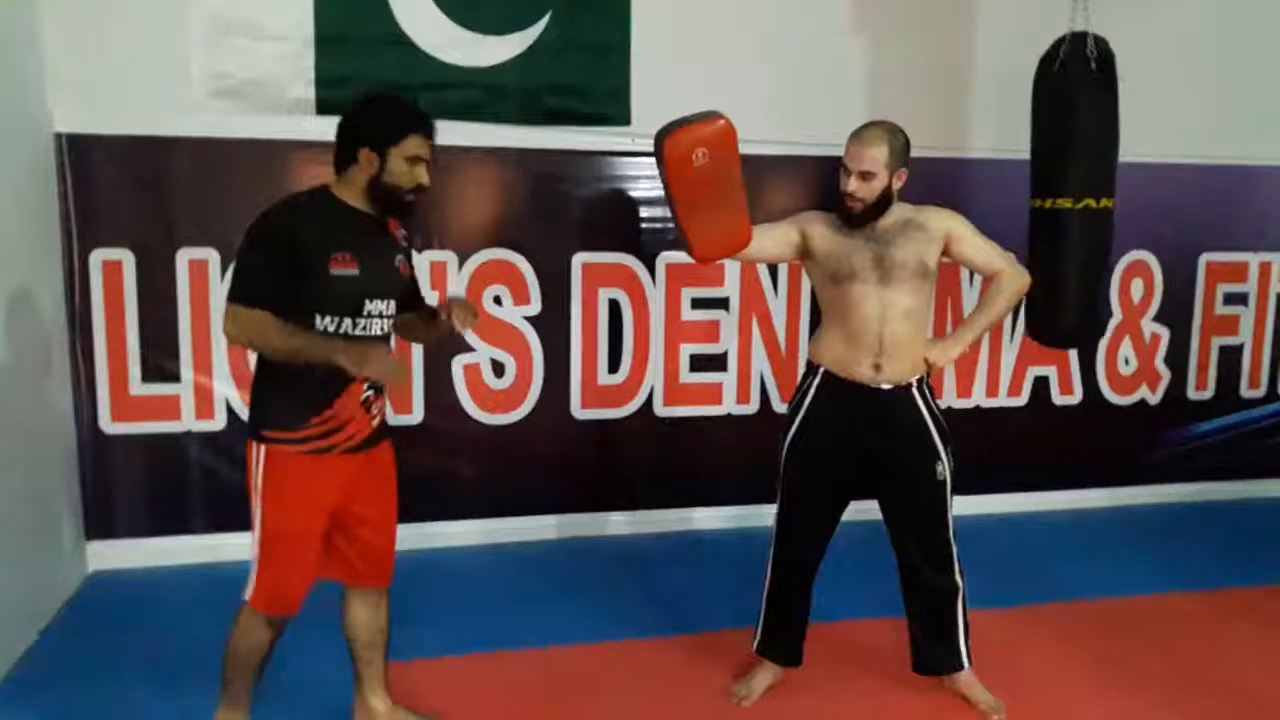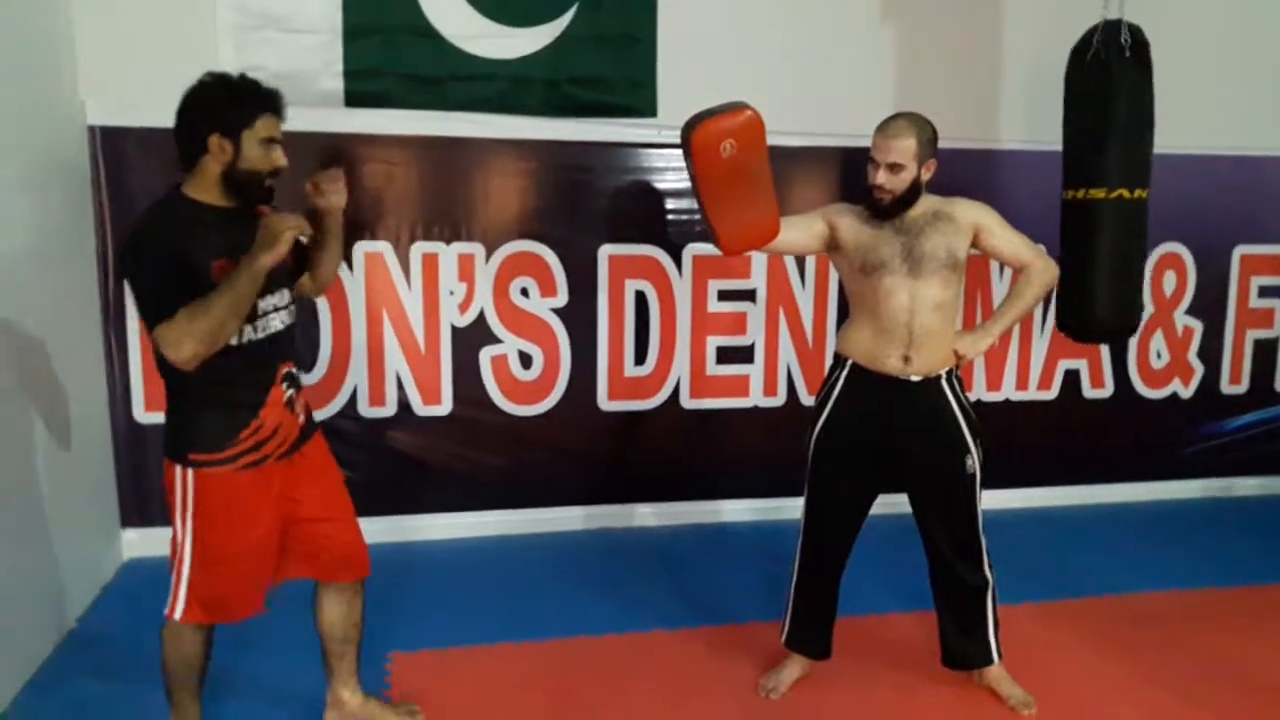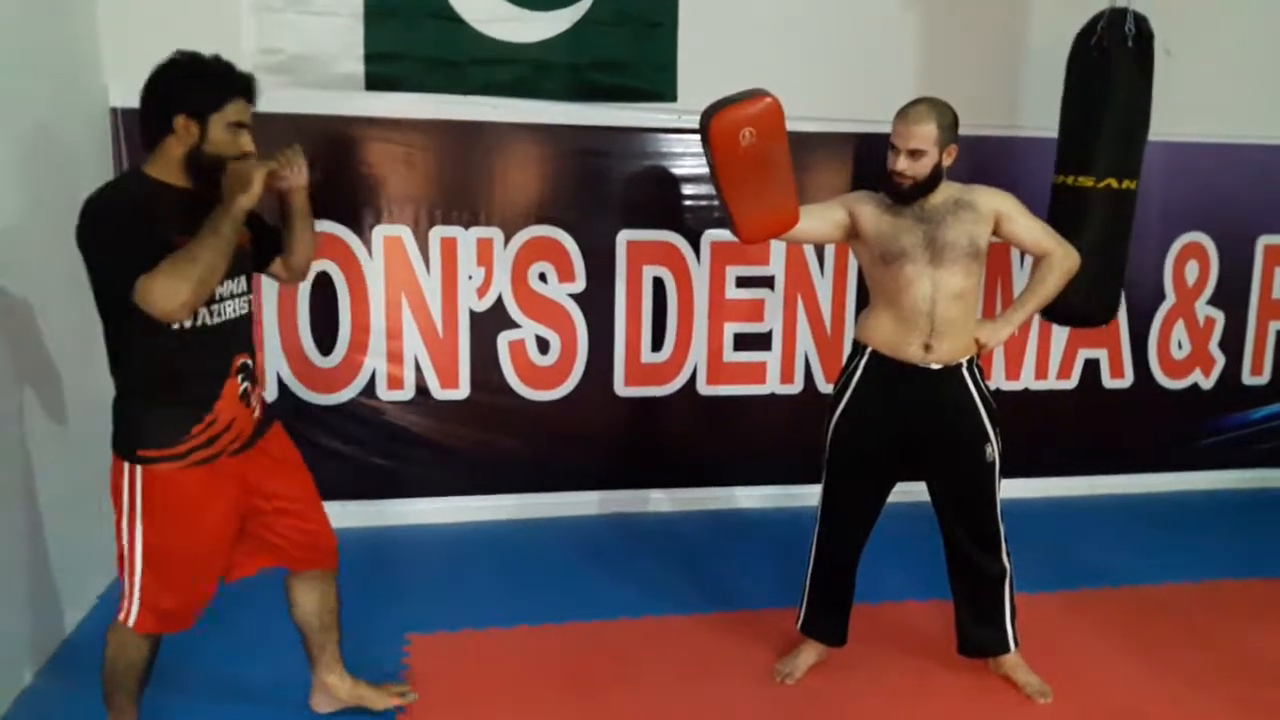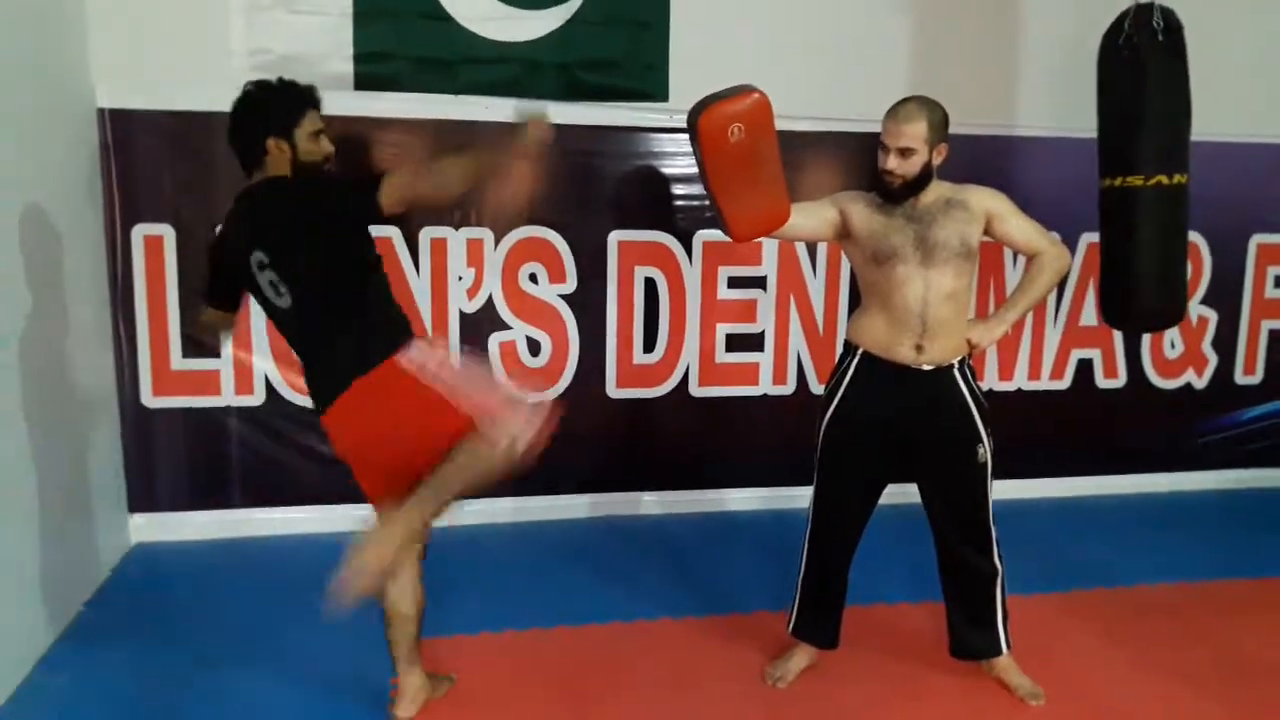
dt=1s
person 1, frame 1
left shoulder: (390, 233)
right shoulder: (290, 225)
left elbow: (405, 316)
right elbow: (242, 323)
left wrist: (443, 317)
right wrist: (343, 352)
left hip: (368, 439)
right hip: (293, 443)
left knee: (370, 574)
right knee: (275, 591)
person 1, frame 2
left shoulder: (255, 216)
right shoulder: (160, 236)
left elbow: (314, 282)
right elbow: (184, 346)
left wrist: (331, 216)
right wrist: (257, 259)
left hip: (295, 437)
right hip: (216, 457)
left knee: (344, 563)
right knee: (199, 600)
person 1, frame 3
left shoulder: (219, 201)
right shoulder: (114, 212)
left elbow: (292, 267)
right elbow: (172, 298)
left wrist: (295, 197)
right wrist: (234, 207)
left hip: (252, 432)
right hip: (167, 453)
left knee: (312, 550)
right knee: (148, 604)
person 1, frame 4
left shoulder: (231, 233)
right shoulder: (313, 197)
left elbow: (216, 318)
right elbow: (418, 186)
right wrist: (508, 155)
left hip: (344, 407)
right hip: (391, 374)
left knee: (406, 535)
right knee: (521, 425)
right ankle: (393, 527)
person 2, frame 1
left shoulder: (936, 226)
right shoulder: (813, 229)
left elbow: (1012, 276)
left wrist: (957, 341)
left hip: (906, 407)
right hip: (828, 403)
left knee: (929, 546)
right knee: (797, 541)
left ankle: (952, 665)
right ankle: (775, 657)
person 2, frame 2
left shoulder: (964, 217)
right shoulder: (842, 221)
left elbow: (1041, 268)
left wrist: (987, 333)
left hip: (934, 399)
right hip: (857, 394)
left knee: (958, 539)
right knee: (825, 534)
left ankle: (982, 660)
right ankle: (803, 649)
person 2, frame 3
left shoulder: (985, 205)
right shoulder: (863, 210)
left elbow: (1063, 256)
right elbow: (783, 221)
left wrist: (1008, 321)
left hip: (955, 387)
right hip: (877, 381)
left knee: (977, 527)
right knee: (842, 520)
left ankle: (998, 647)
right ankle: (818, 635)
person 2, frame 4
left shoulder: (977, 204)
right shoulder: (852, 210)
left elbow: (1053, 255)
left wrist: (999, 322)
left hip: (947, 387)
right hip: (867, 382)
left knee: (968, 528)
right knee: (834, 521)
left ankle: (990, 649)
right ankle: (811, 638)
